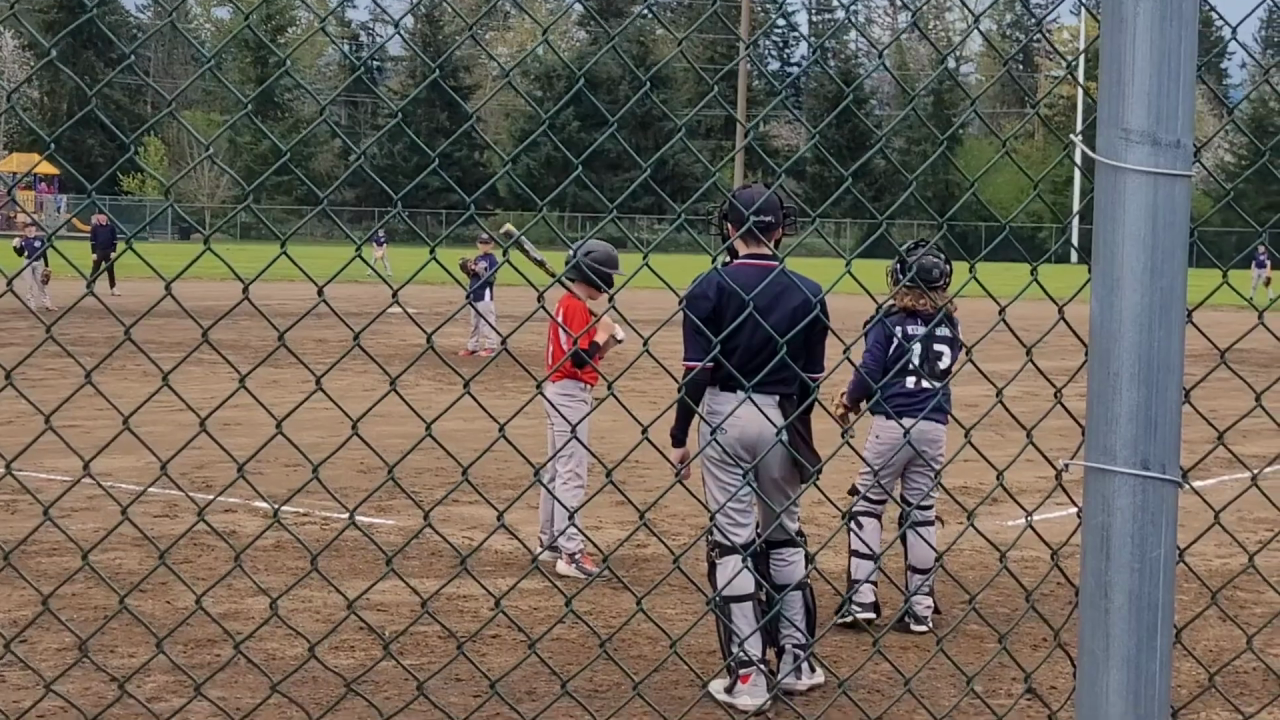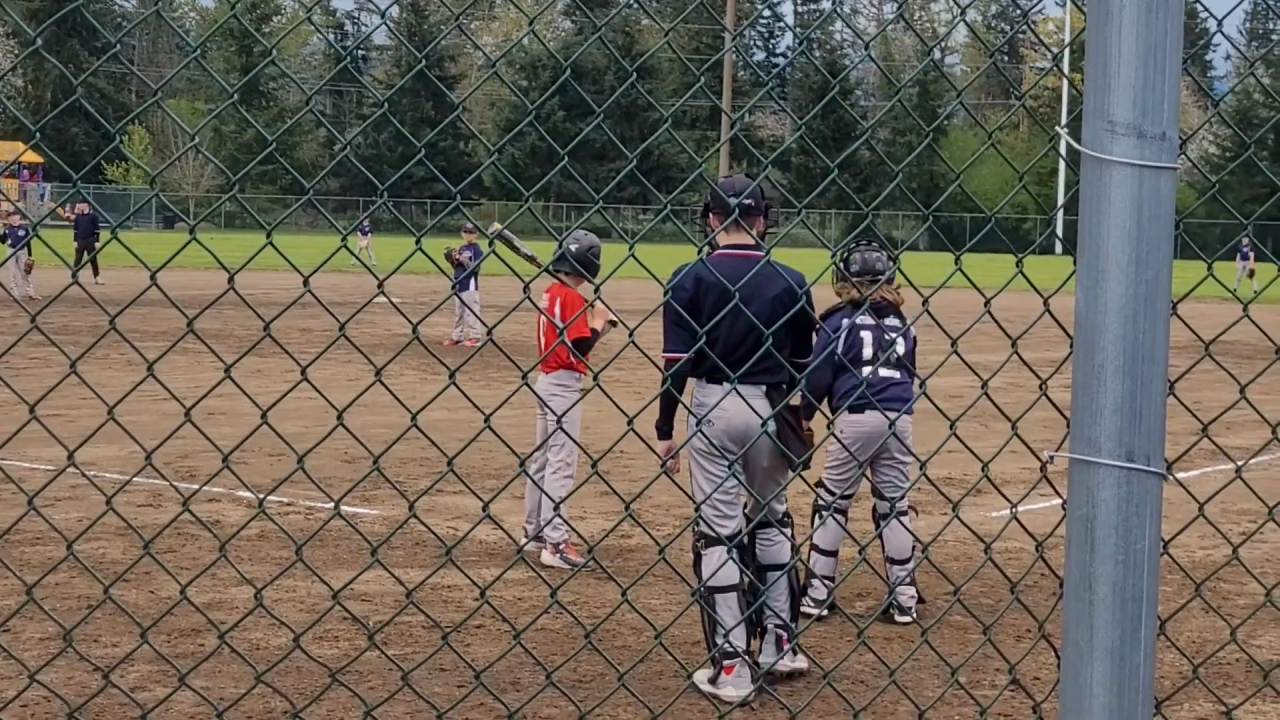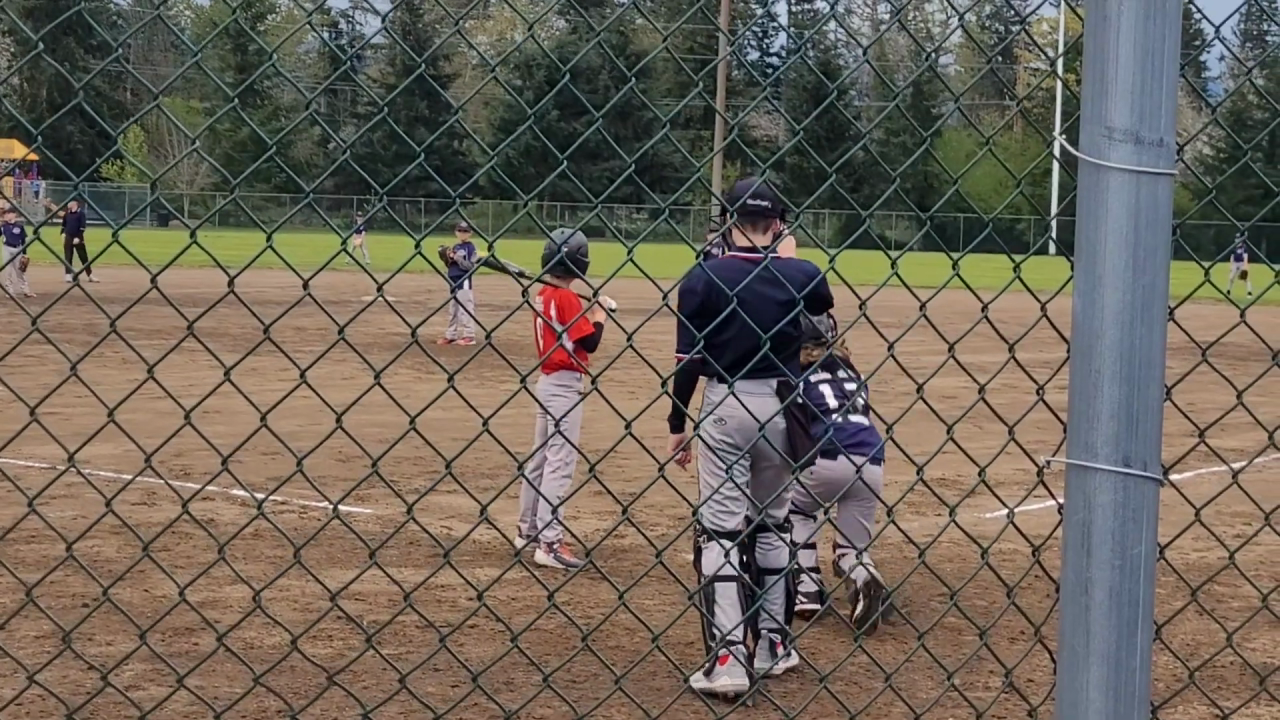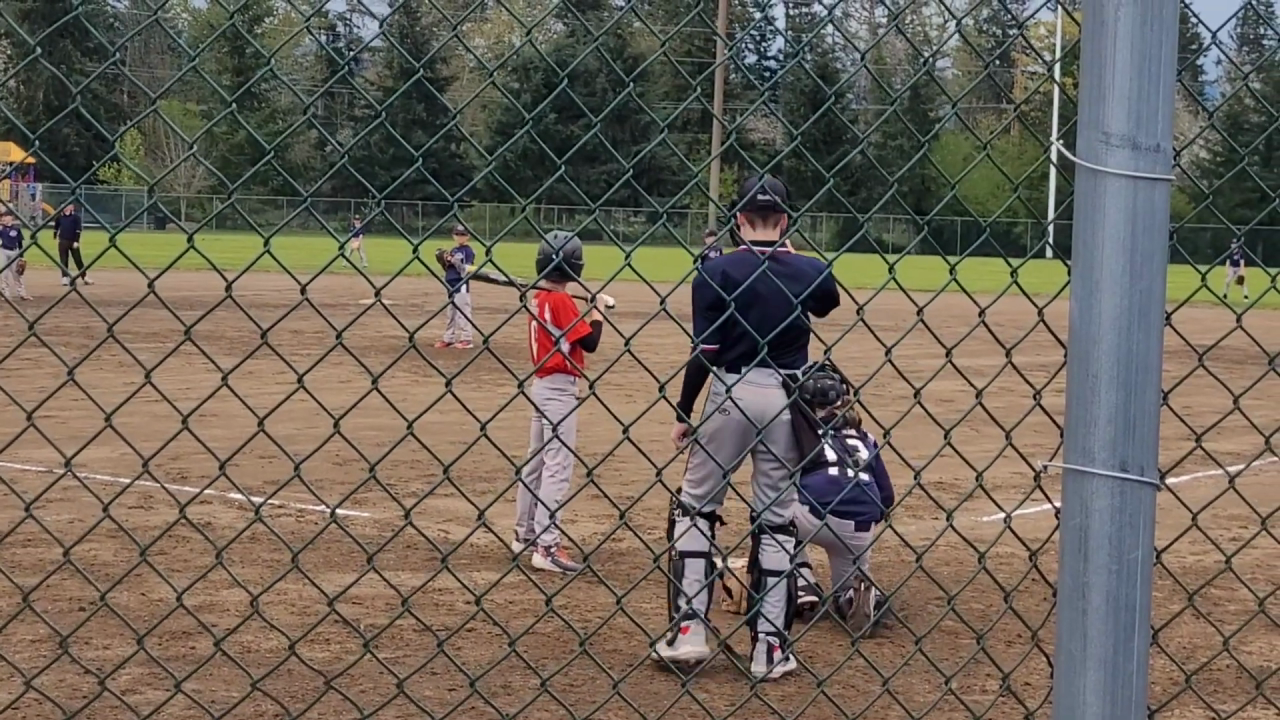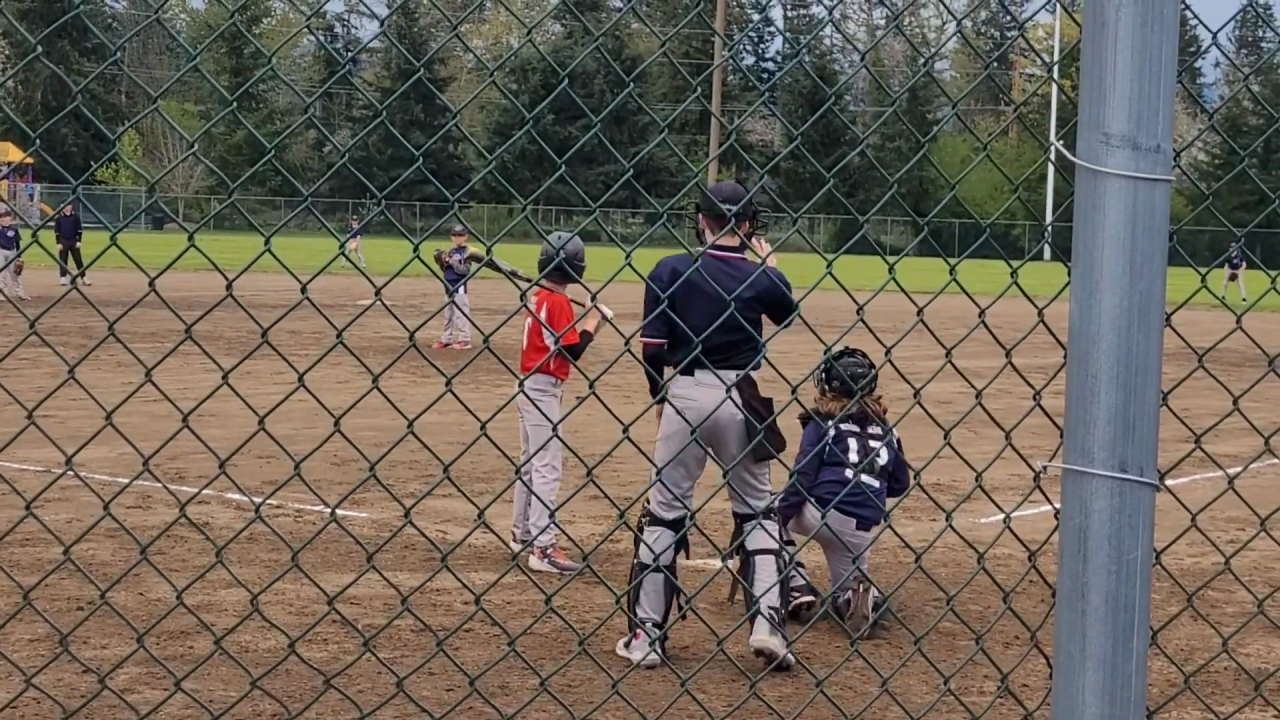
dt=0.4s
person 1, frame 1
left shoulder: (710, 286)
right shoulder: (808, 292)
left elbow: (697, 371)
right elbow: (811, 379)
left wrist: (679, 437)
left hip: (725, 418)
right hip: (782, 421)
left knee: (732, 543)
right knee: (785, 537)
left ankle: (747, 675)
right ankle: (797, 661)
person 1, frame 2
left shoulder: (690, 277)
right shoulder: (790, 281)
left elbow: (677, 364)
right elbow: (802, 364)
left wrist: (664, 430)
left hip: (713, 409)
right hip: (769, 410)
left knee: (718, 534)
right knee: (771, 522)
left ankle: (731, 665)
right ankle: (780, 643)
person 1, frame 3
left shoulder: (702, 278)
right shoulder: (800, 275)
left elbow: (688, 362)
right elbow: (823, 303)
left wrist: (677, 425)
left hip: (724, 408)
right hip: (780, 409)
left knee: (719, 532)
right knee: (772, 525)
left ankle: (728, 658)
right ankle: (771, 643)
person 1, frame 4
left shoulder: (716, 271)
right shoulder: (810, 272)
left elbow: (702, 353)
right elbow: (829, 302)
left wrist: (683, 413)
left hip: (731, 397)
right hip: (785, 401)
left knee: (694, 509)
right knee: (776, 523)
left ankle: (690, 628)
right ankle: (770, 646)
person 1, frame 5
left shoulder: (670, 270)
right shoulder: (766, 278)
left elbow: (653, 348)
right elbow: (787, 317)
left wrist: (659, 394)
left hip: (687, 395)
right hip: (739, 399)
left knee: (664, 515)
right knee: (758, 513)
left ankle: (646, 636)
right ankle: (767, 623)
person 2, frame 1
left shoulder: (567, 303)
right shoulder: (577, 307)
right elbow: (580, 360)
left wrist: (605, 342)
right wrist: (601, 334)
left hip: (560, 391)
right hip: (571, 394)
left knee: (555, 471)
right knee: (572, 475)
left ankle: (550, 542)
right ankle: (570, 553)
person 2, frame 2
left shoulder: (551, 293)
right shoulder: (571, 297)
right elbow: (580, 348)
left wrist: (598, 327)
right wrist: (598, 320)
left hip: (548, 381)
right hip: (564, 384)
left knee: (542, 460)
right knee: (561, 464)
left ankle: (534, 531)
right ankle: (555, 544)
person 2, frame 3
left shoulder: (543, 295)
right shoulder: (566, 298)
right elbow: (589, 344)
left wrist: (590, 316)
right wrist: (599, 313)
left hip: (548, 382)
right hip: (565, 385)
left knee: (539, 461)
right knee: (560, 465)
left ankle: (528, 531)
right ankle: (549, 544)
person 2, frame 4
left shoulder: (539, 299)
right shoulder: (561, 300)
right elbow: (589, 343)
left wrist: (591, 311)
right wrist: (597, 310)
left hip: (543, 386)
right hip: (559, 390)
left knee: (535, 465)
right knee: (557, 469)
left ankle: (526, 535)
right ankle: (547, 548)
person 2, frame 5
left shoulder: (538, 297)
right shoulder: (558, 301)
right elbow: (573, 351)
left wrist: (592, 323)
right wrist: (593, 320)
left hip: (530, 386)
right hip: (543, 389)
left knee: (531, 465)
right knee: (547, 470)
left ankle: (523, 535)
right ankle: (543, 549)
person 3, frame 1
left shoulder: (888, 322)
right shoulder: (950, 327)
left elbow: (869, 377)
left wrist: (848, 400)
left hip: (892, 425)
right hip: (934, 428)
left knee: (866, 507)
right knee: (921, 515)
left ankle: (862, 600)
right ankle: (920, 609)
person 3, frame 2
left shoulder: (839, 319)
right shoulder: (903, 323)
left elbow: (818, 376)
right elbow: (910, 374)
left wrist: (803, 417)
left hip: (857, 417)
right hip: (899, 419)
left knee: (832, 503)
right knee: (894, 506)
left ankle: (818, 593)
right ankle: (903, 599)
person 3, frame 3
left shoulder: (796, 378)
right shoulder: (853, 374)
left hip: (829, 461)
right hip: (870, 465)
left knee: (799, 508)
right knee: (851, 548)
left ankle: (807, 593)
right ankle: (861, 579)
person 3, frame 4
right shoulder: (863, 437)
right elbow: (887, 497)
left hip: (813, 516)
right hip: (860, 528)
right knee: (844, 592)
left ankle: (803, 590)
right ankle: (856, 595)
person 3, frame 5
left shoulder: (821, 424)
right shoulder: (885, 430)
left elbow: (801, 480)
right elbow: (900, 484)
left wrist: (780, 514)
left hip: (821, 513)
right hip: (861, 528)
left knee: (772, 511)
right knee: (845, 591)
left ankle: (793, 589)
right ankle: (860, 596)
